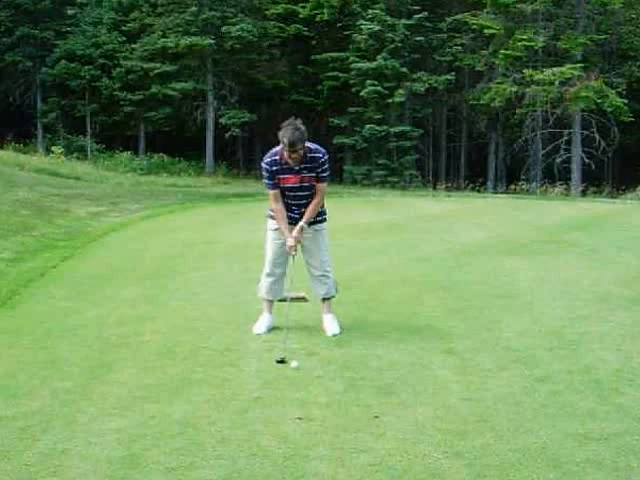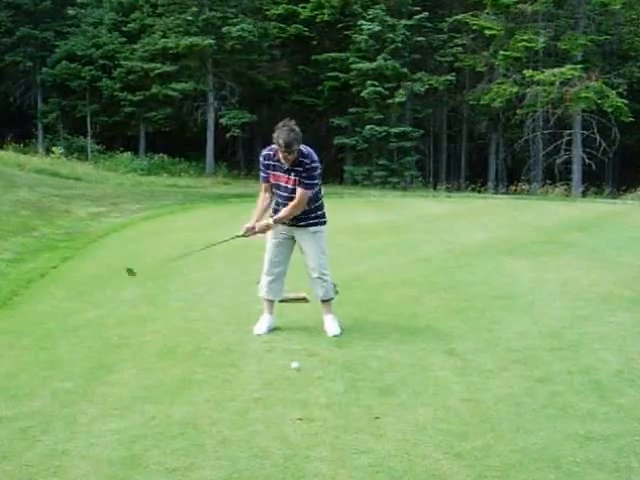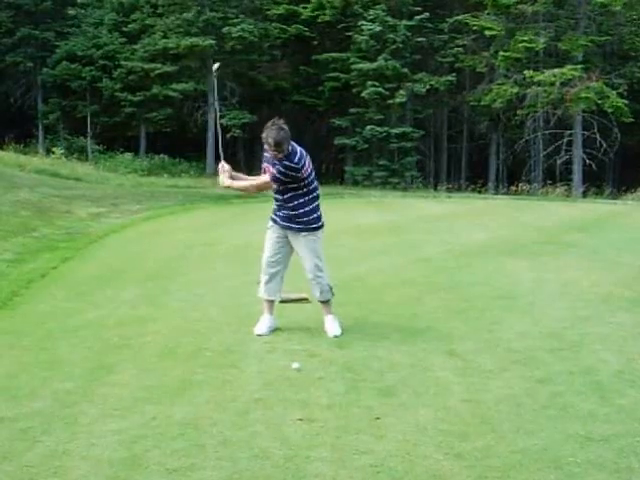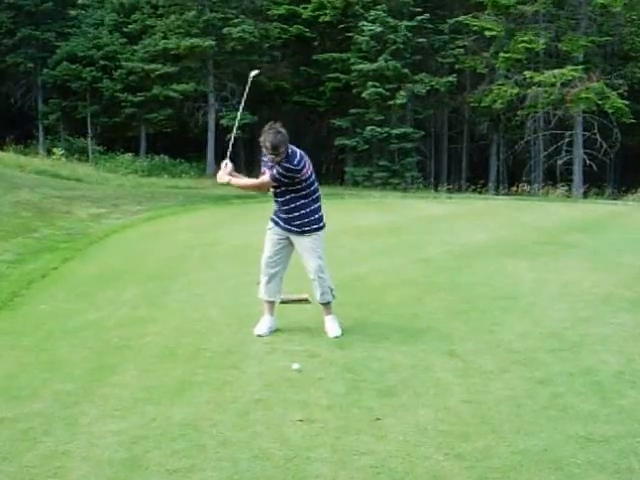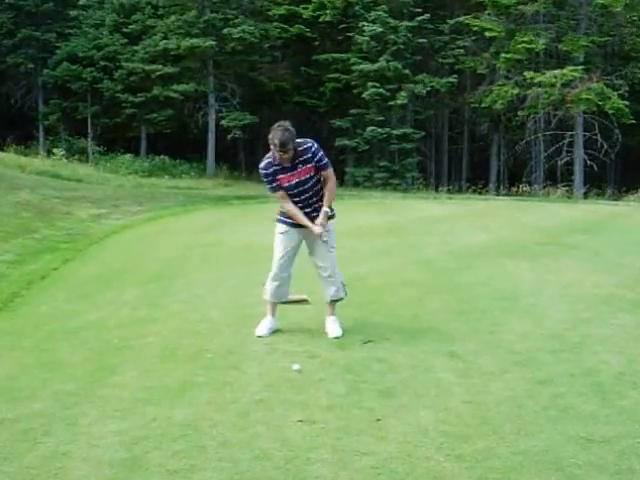
dt=0.3s
person 1, frame 1
left shoulder: (319, 156)
right shoulder: (270, 161)
left elbow: (320, 196)
right elbow: (276, 201)
left wrist: (301, 226)
right wrist: (287, 234)
left hip: (312, 220)
right hip: (280, 221)
left knee: (320, 266)
right knee: (273, 267)
left ankle: (328, 314)
right ankle: (267, 315)
person 1, frame 2
left shoulder: (310, 161)
right shoulder: (266, 156)
left elbow: (300, 202)
right elbow: (266, 192)
left wrist: (271, 223)
right wrist: (255, 220)
left hip: (310, 222)
right hip: (278, 220)
left knee: (318, 268)
right knee: (272, 267)
left ankle: (328, 315)
right ankle: (267, 315)
person 1, frame 3
left shoulder: (294, 161)
right shoulder: (271, 152)
left elbow: (261, 186)
right elbow: (263, 181)
left wrist: (229, 183)
right wrist: (232, 174)
left hip: (305, 224)
right hip: (279, 221)
left knee: (315, 269)
right knee: (270, 266)
left ankle: (329, 316)
right ankle: (268, 316)
person 1, frame 4
left shoulder: (293, 162)
right shoulder: (269, 155)
left elbow: (260, 185)
right elbow: (263, 187)
left wrist: (228, 180)
right wrist: (232, 174)
left hip: (307, 225)
right hip: (280, 222)
left knee: (317, 270)
right knee: (269, 266)
left ankle: (329, 316)
right ankle: (268, 317)
person 1, frame 5
left shoulder: (310, 147)
right shoulder: (267, 167)
left elbow: (330, 181)
right elbow: (285, 202)
left wrist: (323, 213)
right wrist: (307, 224)
left hip: (320, 218)
right hip: (290, 223)
left knee: (328, 266)
right knee: (279, 268)
left ankle: (331, 316)
right ankle: (270, 317)
